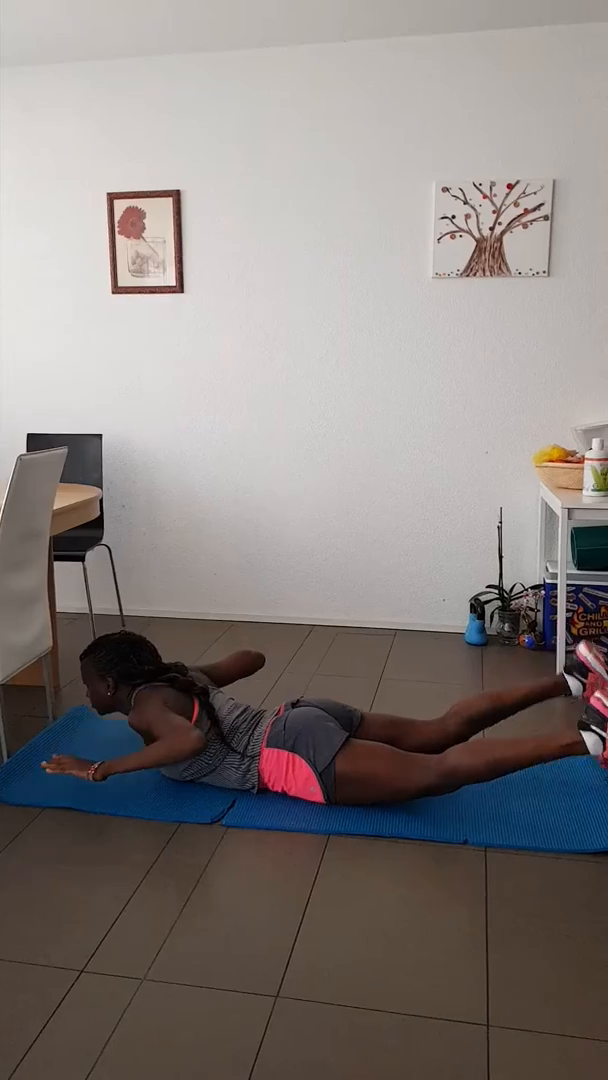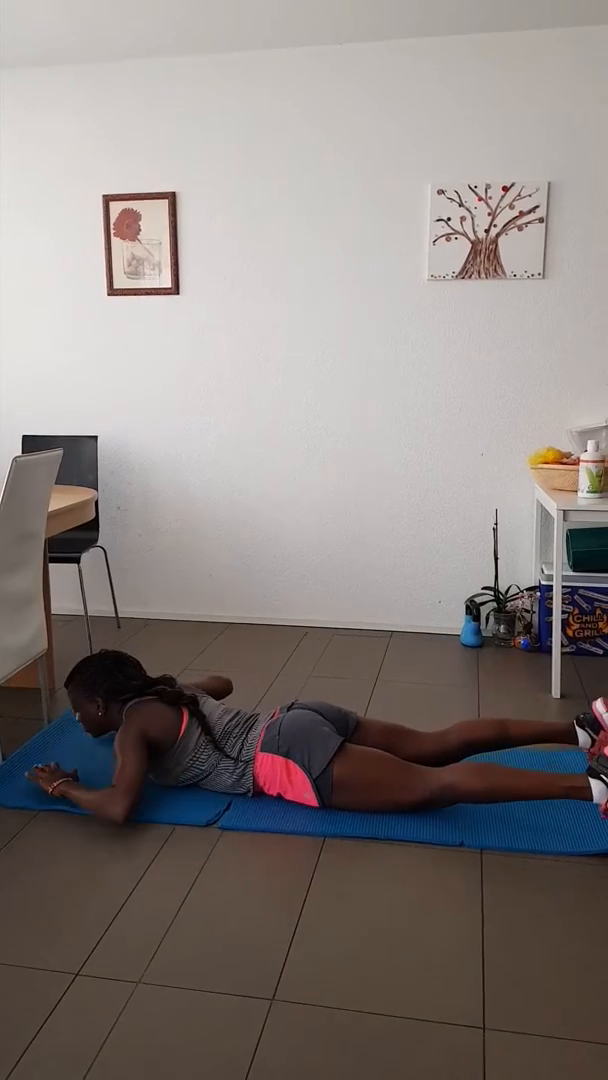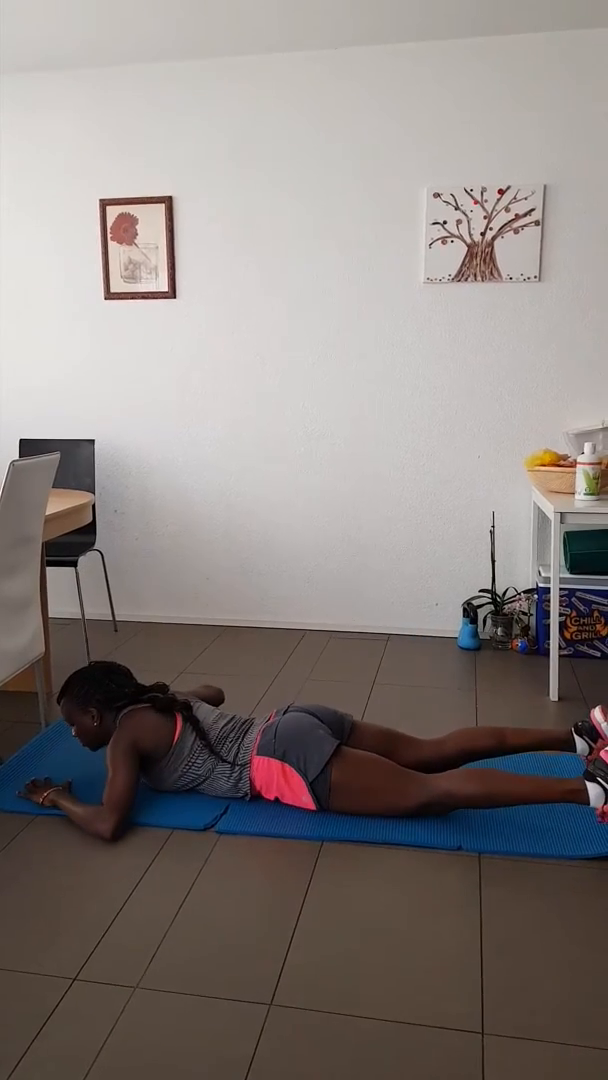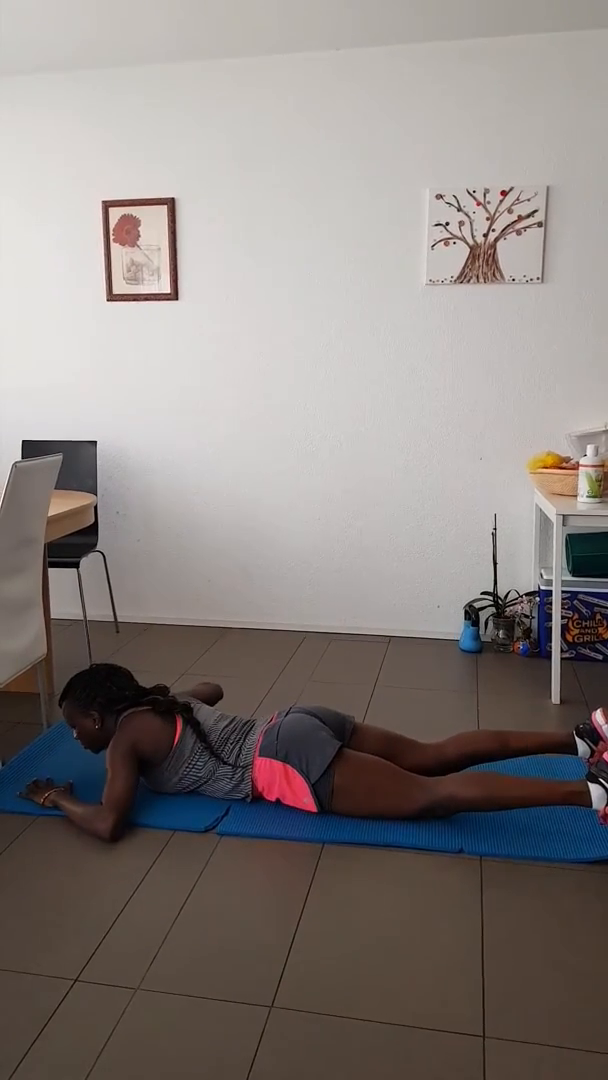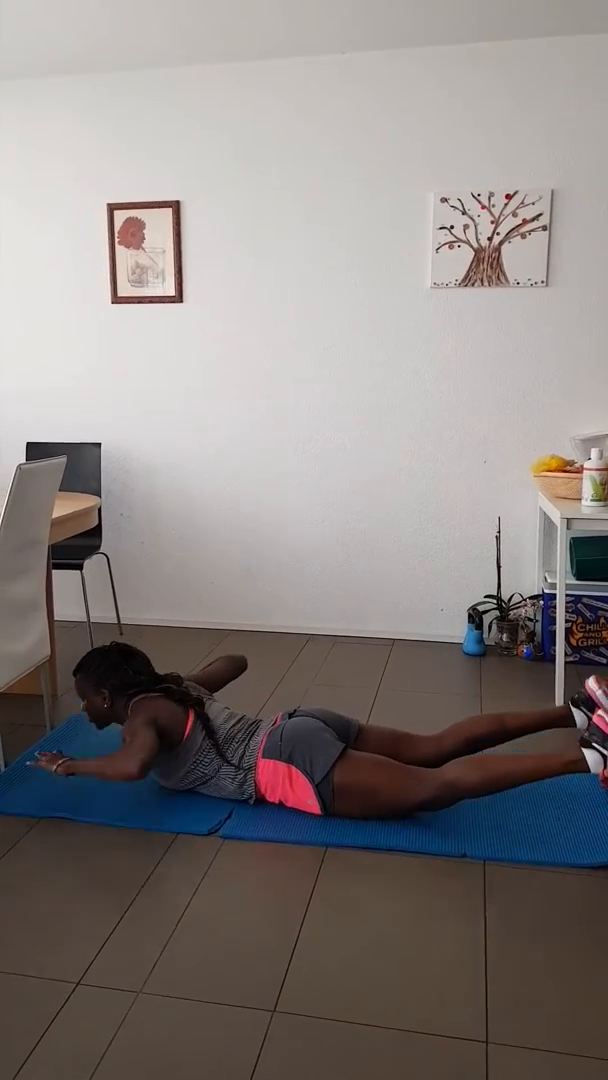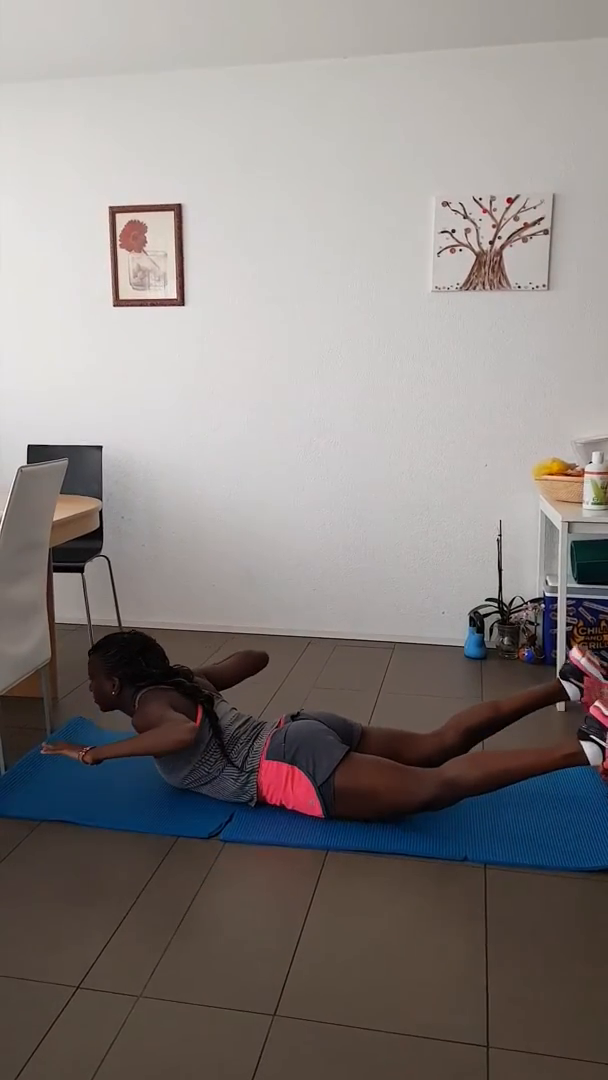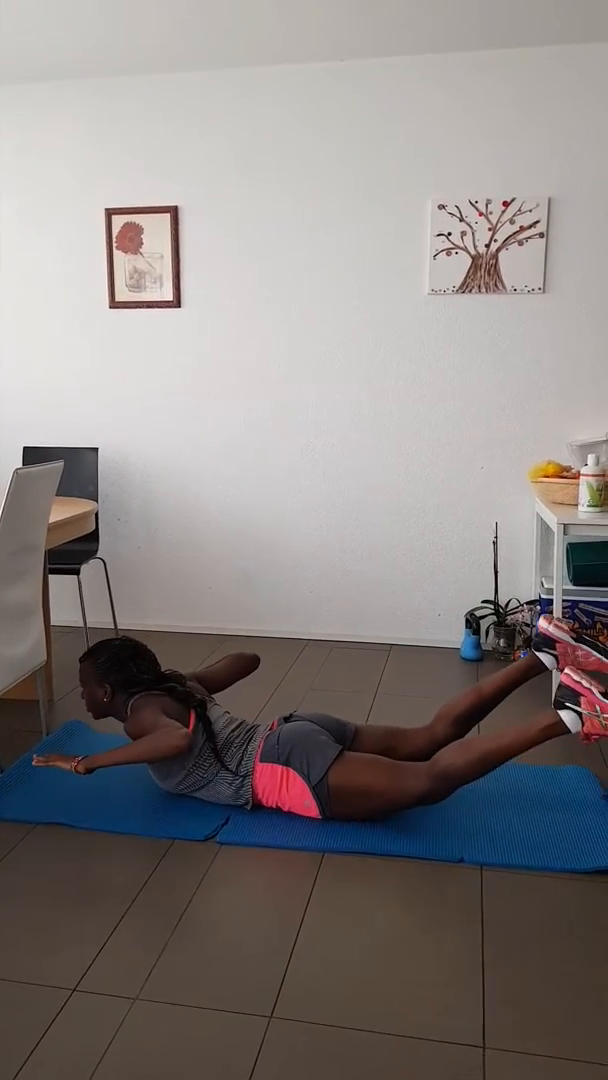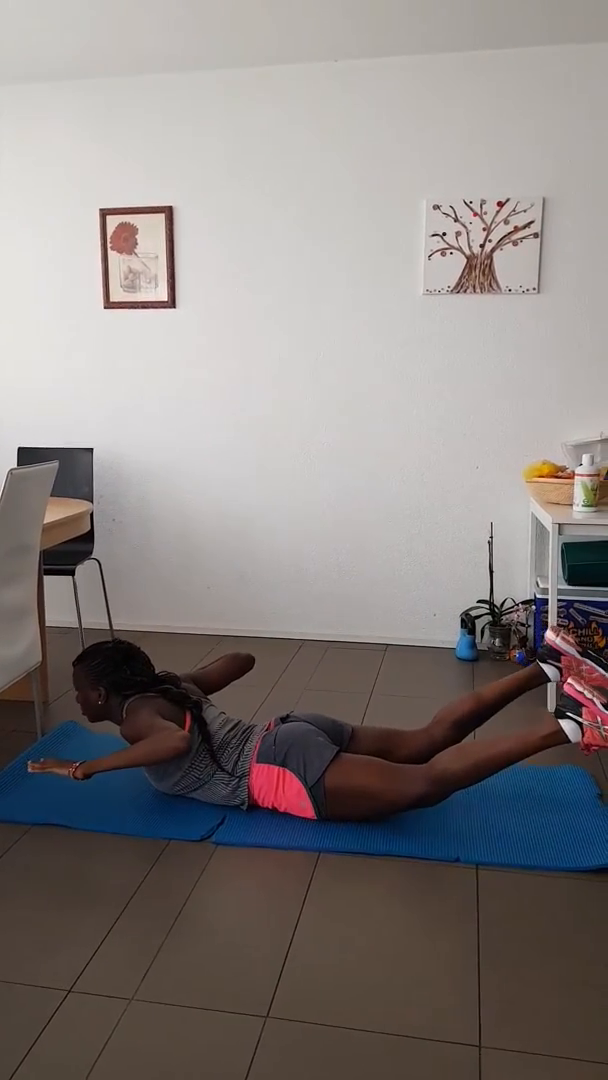
dt=0.4s
person 1, frame 1
left shoulder: (145, 706)
right shoulder: (182, 678)
left elbow: (193, 740)
right elbow: (254, 657)
left wrist: (100, 769)
left hip: (300, 756)
right hip: (305, 721)
left knee: (441, 772)
right knee: (442, 732)
person 1, frame 2
left shoulder: (132, 725)
right shoulder: (169, 693)
left elbow: (120, 808)
right elbow: (224, 681)
left wrist: (65, 788)
left hip: (295, 759)
right hip: (302, 723)
left knee: (436, 786)
right knee: (437, 747)
person 1, frame 3
left shoulder: (126, 734)
right shoulder: (162, 701)
left elbow: (110, 824)
right elbow: (214, 691)
left wrist: (59, 799)
left hip: (289, 761)
right hip: (299, 727)
left knee: (431, 792)
right knee: (432, 753)
person 1, frame 4
left shoulder: (127, 736)
right shoulder: (163, 704)
left elbow: (108, 823)
right elbow: (213, 687)
left wrist: (59, 799)
left hip: (292, 766)
right hip: (299, 729)
left knee: (435, 795)
right knee: (434, 756)
person 1, frame 5
left shoulder: (139, 715)
right shoulder: (176, 689)
left elbow: (137, 762)
right elbow: (234, 660)
left wrist: (73, 766)
left hip: (297, 768)
right hip: (303, 731)
left knee: (438, 786)
right knee: (439, 748)
person 1, frame 6
left shoulder: (148, 707)
right shoulder: (183, 682)
left elbow: (183, 732)
right elbow: (256, 656)
left wrist: (96, 754)
left hip: (298, 768)
right hip: (305, 736)
left knee: (441, 785)
right knee: (441, 745)
person 1, frame 7
left shoulder: (141, 712)
right shoulder: (177, 686)
left elbow: (177, 740)
right elbow: (246, 659)
left wrist: (89, 762)
left hip: (292, 771)
right hip: (299, 736)
left knee: (434, 778)
right knee: (433, 738)
right ankle: (544, 655)
person 1, frame 8
left shoulder: (135, 716)
right shoulder: (172, 688)
left elbow: (175, 740)
right elbow: (242, 658)
left wrist: (85, 767)
left hip: (288, 771)
right hip: (295, 736)
left knee: (430, 781)
right knee: (431, 740)
right ankle: (547, 666)
